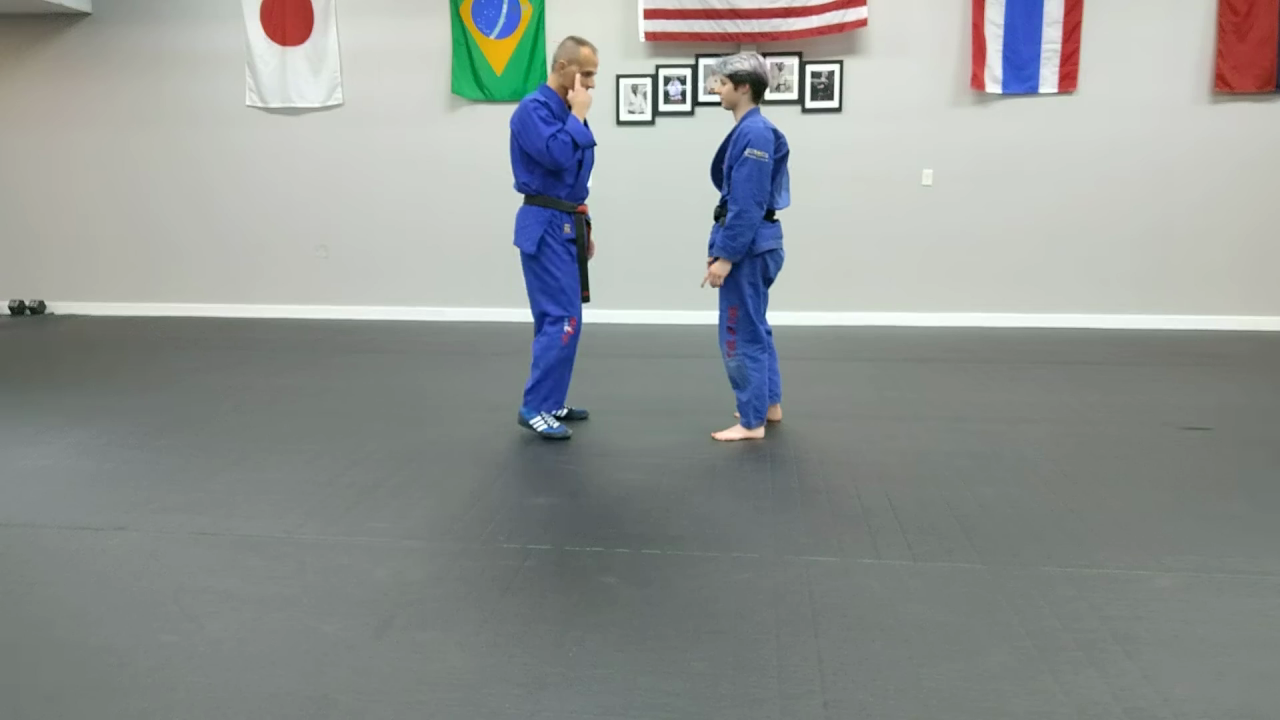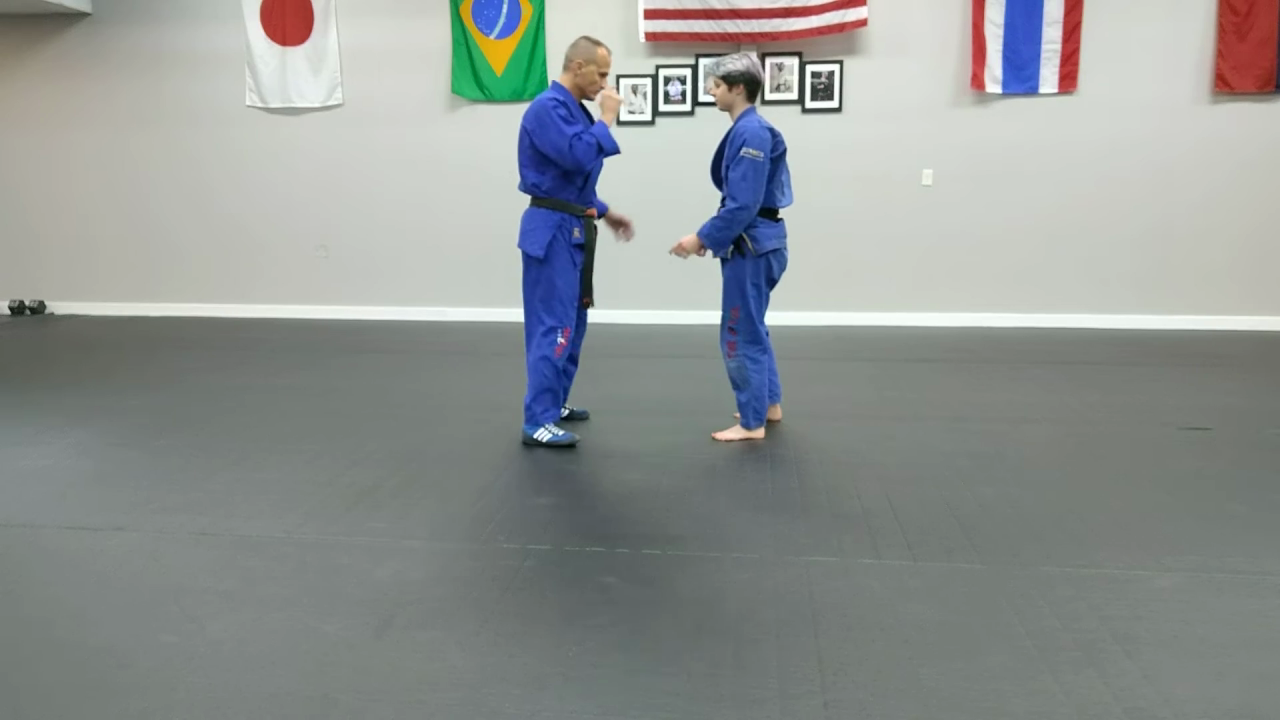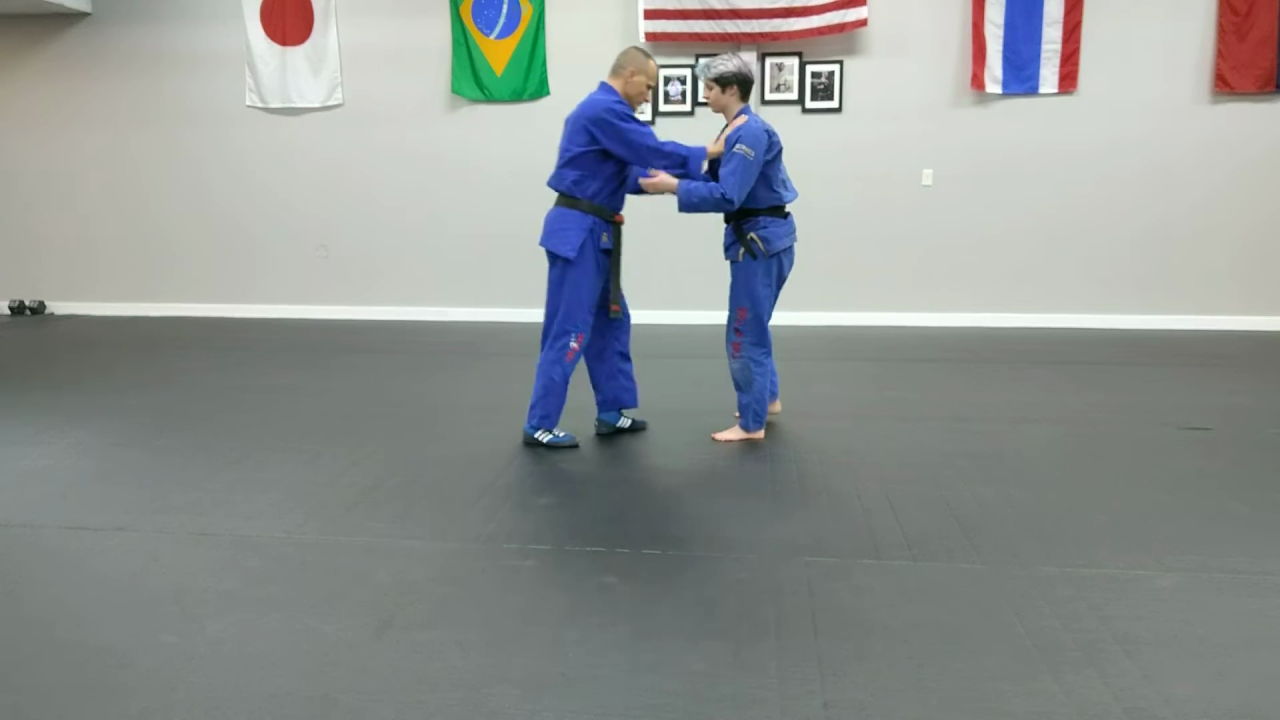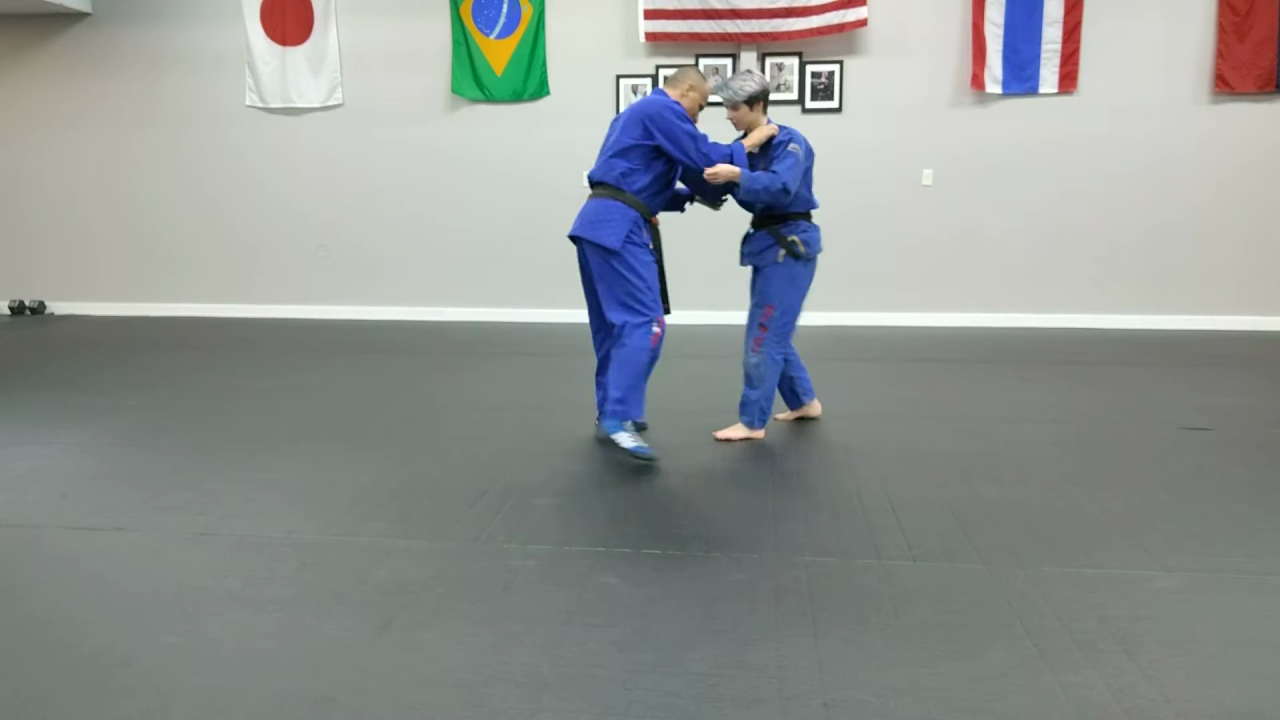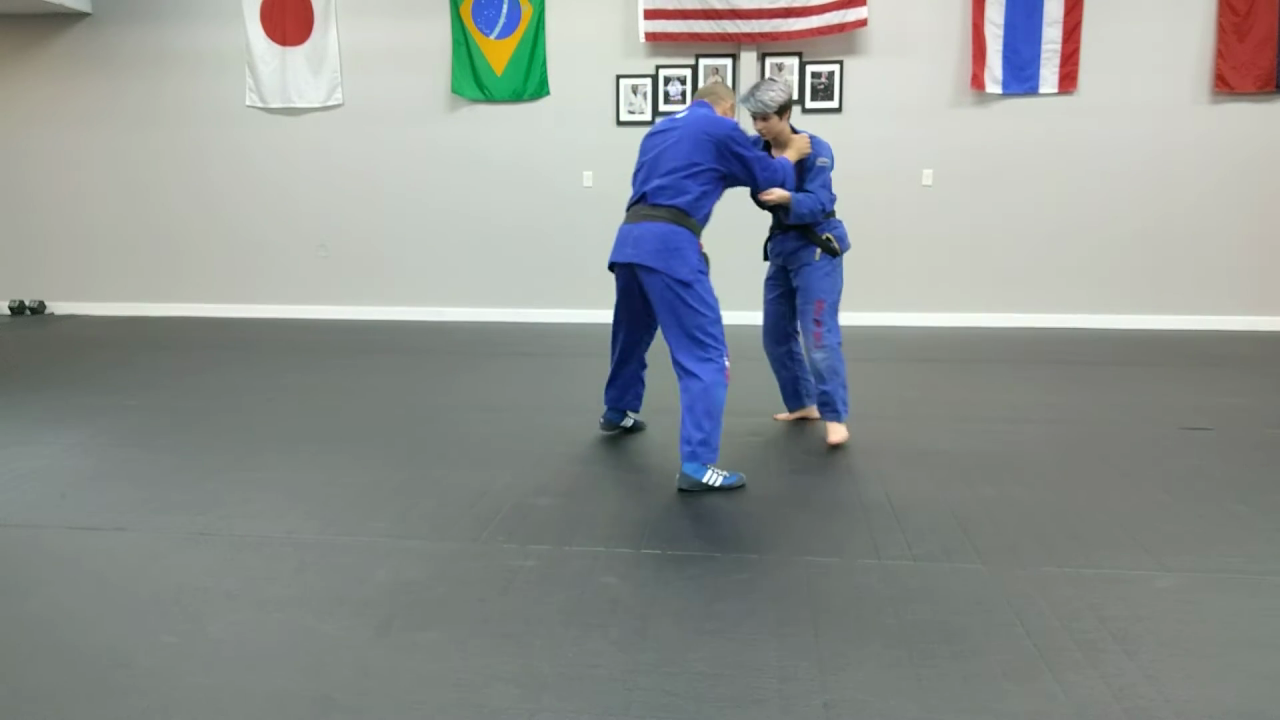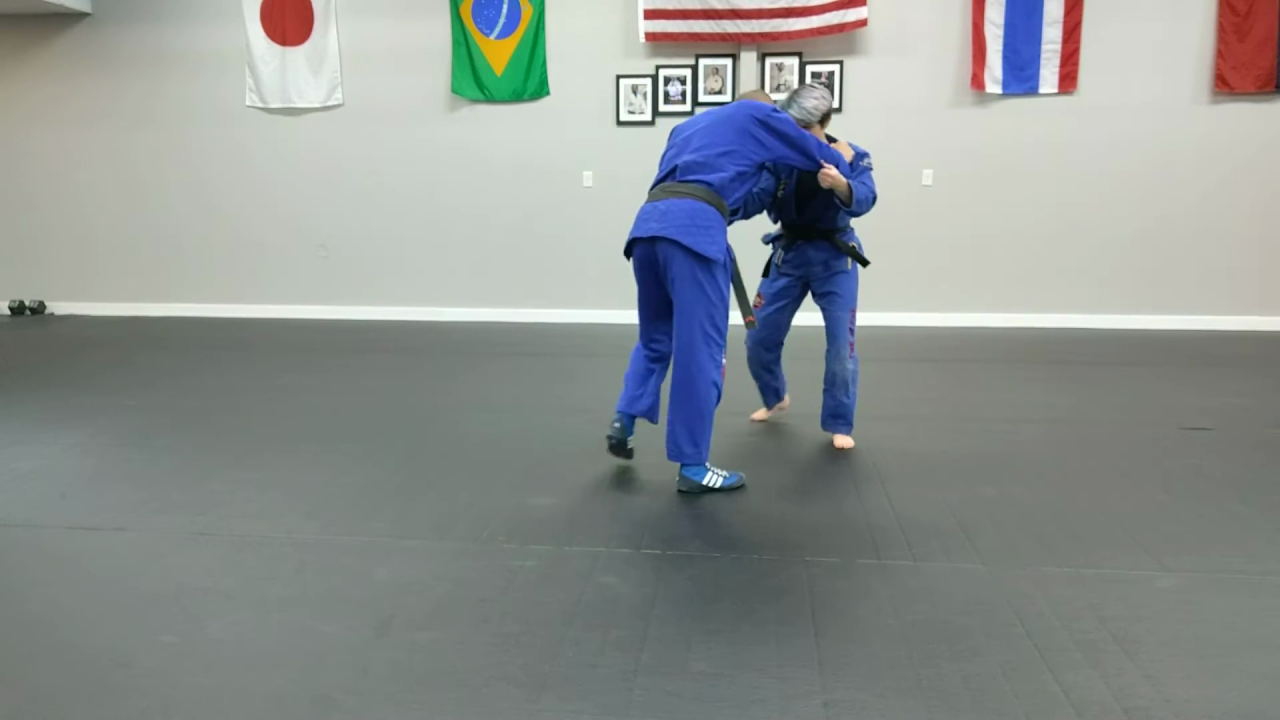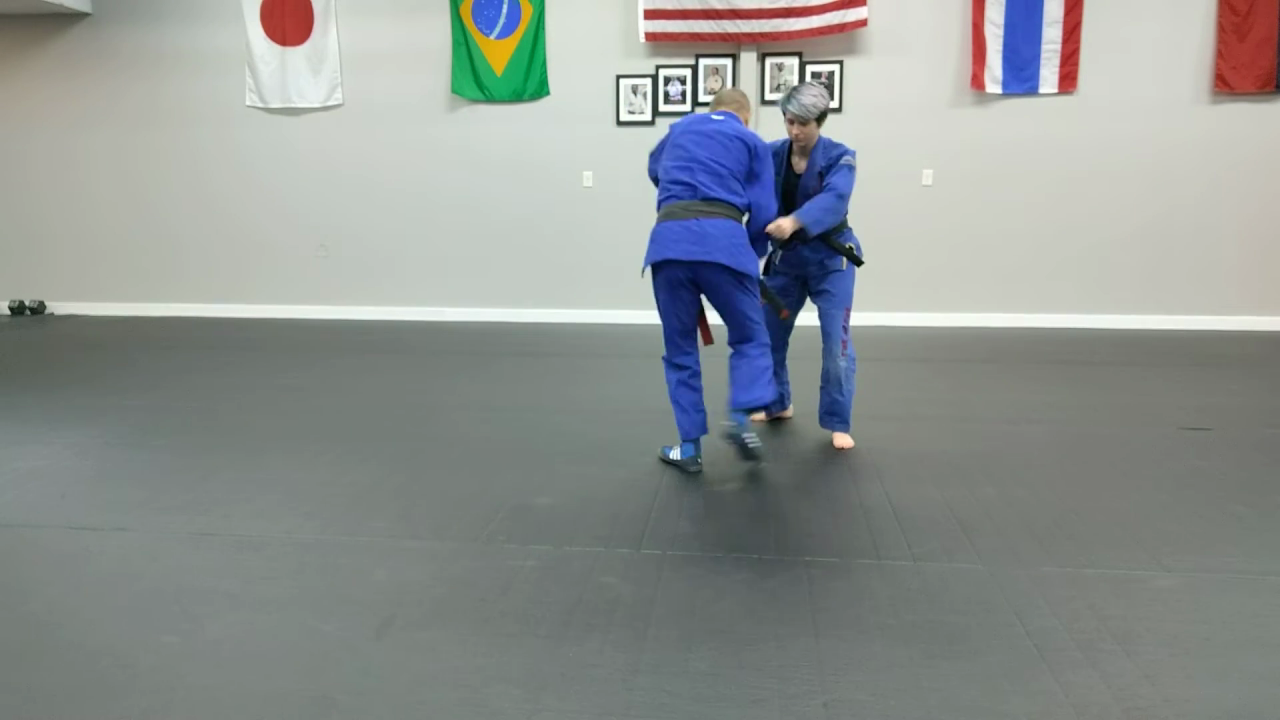
dt=0.4s
person 1, frame 1
left shoulder: (566, 112)
right shoulder: (533, 109)
right elbow: (557, 158)
left wrist: (582, 227)
right wrist: (579, 115)
left hip: (564, 225)
right hip: (545, 226)
left knee: (560, 317)
right knee: (563, 319)
left ankle: (551, 401)
right ankle: (535, 407)
person 1, frame 2
left shoulder: (573, 110)
right shoulder: (547, 108)
right elbow: (577, 157)
left wrist: (603, 212)
right wrist: (606, 120)
left hip: (570, 229)
right hip: (551, 230)
left knee: (573, 320)
right knee: (553, 325)
left ankle: (553, 401)
right ankle: (538, 422)
person 1, frame 3
left shoulder: (601, 109)
right shoulder: (605, 110)
left elbow: (620, 173)
right elbow: (653, 153)
left wrist: (668, 174)
right wrist: (710, 151)
left hip: (591, 233)
right hip: (578, 232)
left knee: (610, 323)
right knee: (569, 331)
left ankle: (612, 411)
right ankle: (540, 424)
person 1, frame 4
left shoulder: (642, 113)
right shoulder: (662, 110)
right elbow: (703, 159)
left wrist: (690, 195)
right wrist: (749, 143)
left hip: (603, 223)
right hip: (617, 228)
left knee: (617, 324)
right knee: (645, 323)
left ankle: (615, 414)
right ankle: (617, 421)
person 1, frame 5
left shoulder: (660, 129)
right shoulder: (721, 128)
right elbow: (765, 176)
left wrist: (719, 175)
right wrist: (791, 154)
left hip: (630, 239)
right hip: (671, 246)
left knee: (633, 334)
right knee: (704, 356)
left ankle: (617, 412)
right ankle: (696, 465)
person 1, frame 6
left shoulder: (689, 125)
right shoulder: (760, 115)
right elbow: (817, 156)
right wrist: (840, 158)
left hip: (649, 221)
right hip: (696, 228)
left knee: (655, 338)
right knee: (700, 351)
left ankle: (625, 420)
right ankle: (692, 467)
person 1, frame 7
left shoulder: (680, 129)
right shoulder: (752, 143)
left elbow: (656, 169)
right elbow: (763, 212)
right wrist: (751, 256)
left hip: (669, 239)
right hip: (722, 243)
left knee: (680, 350)
right knee: (750, 338)
left ankle: (690, 446)
right ankle: (741, 418)
person 2, frame 1
left shoulder: (755, 134)
right shoulder: (749, 131)
left elbow: (748, 205)
left wrist: (725, 256)
right wrist: (722, 247)
left hip: (747, 245)
right hip: (748, 242)
left knee: (739, 332)
right knee: (753, 326)
left ankle: (752, 422)
right ankle: (769, 404)
person 2, frame 2
left shoulder: (751, 133)
right shoulder: (748, 130)
left elbow: (743, 204)
left wrist: (702, 238)
right wrist: (711, 236)
left hip: (751, 243)
right hip: (755, 241)
left knee: (740, 332)
right knee: (751, 327)
left ankle: (752, 422)
right ankle: (769, 403)
person 2, frame 3
left shoulder: (749, 133)
right shoulder: (742, 130)
left elbow: (727, 196)
right elbow: (726, 186)
left wrist: (675, 188)
right wrist: (680, 183)
left hip: (759, 240)
right hip: (761, 237)
left knee: (745, 331)
right knee: (752, 326)
left ankle: (752, 424)
right ankle: (767, 398)
person 2, frame 4
left shoulder: (788, 141)
left elbow: (781, 186)
right elbow: (723, 186)
left wrist: (737, 175)
left hip: (792, 243)
right hip: (767, 242)
left knee: (764, 329)
right knee: (773, 329)
left ankle: (752, 421)
right ankle: (805, 402)
person 2, frame 5
left shoulder: (815, 150)
right shoulder: (756, 148)
left elbow: (819, 203)
left wrist: (787, 199)
left hip: (819, 245)
right hip: (783, 243)
left knee: (818, 331)
right knee: (776, 333)
left ankle: (835, 417)
right ankle: (803, 403)
person 2, frame 6
left shoulder: (851, 156)
left elbow: (865, 200)
right elbow: (755, 198)
left wrist: (842, 185)
left hip: (834, 255)
right hip: (789, 253)
left knee: (842, 344)
right knee: (761, 338)
left ankle: (839, 425)
right ankle: (776, 399)
person 2, frame 7
left shoulder: (838, 156)
right shoulder: (773, 154)
left elbow: (833, 201)
left wrist: (794, 221)
left hip: (830, 256)
right hip: (787, 255)
left knee: (836, 343)
right knee: (766, 336)
left ankle: (838, 423)
right ankle: (778, 405)
